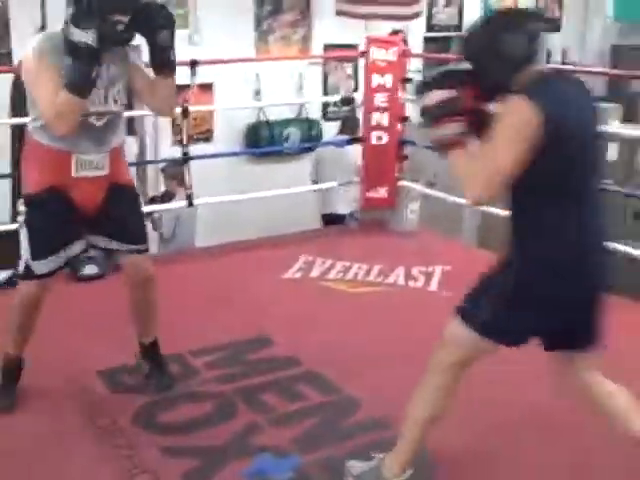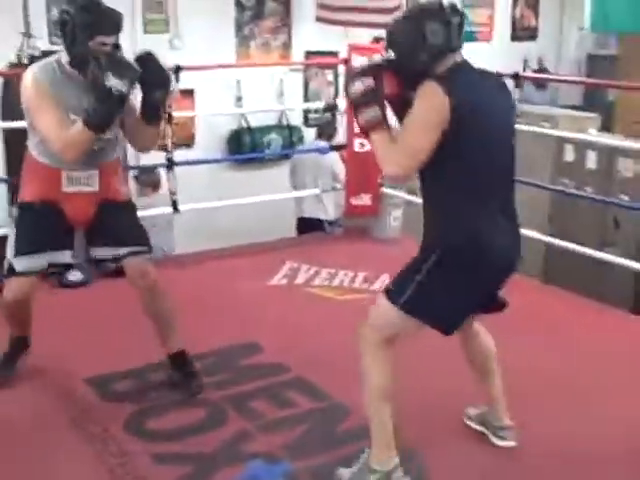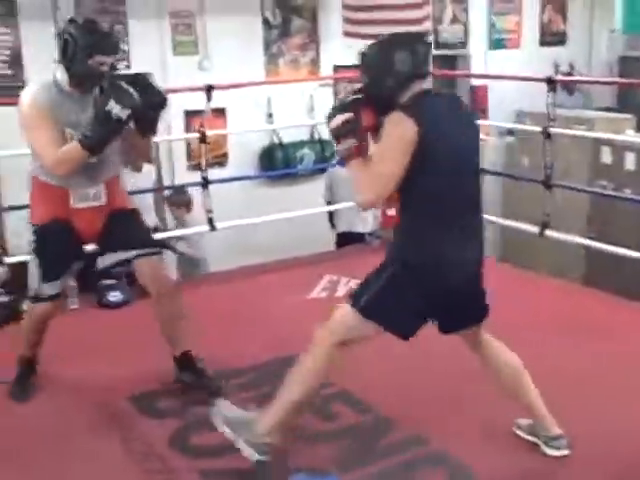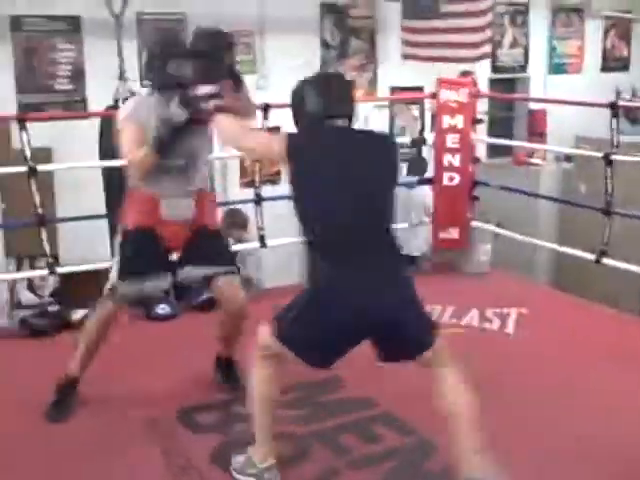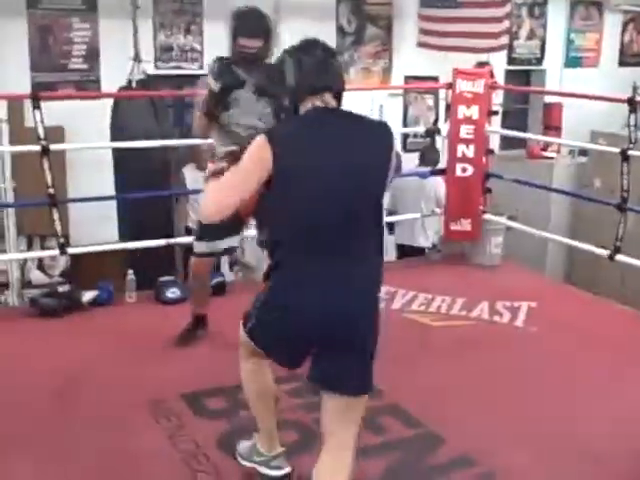
dt=0.3s
person 1, frame 1
left shoulder: (525, 105)
right shoulder: (576, 94)
left elbow: (480, 188)
left wrist: (452, 128)
right wrist: (478, 120)
left hip: (539, 264)
right hip: (583, 264)
left knee: (447, 359)
right knee: (580, 376)
person 1, frame 2
left shoulder: (437, 91)
right shoulder: (494, 87)
left elbow: (397, 165)
left wrist: (370, 111)
right wrist: (405, 102)
left hip: (458, 245)
right hip: (500, 240)
left knee: (376, 336)
right knee: (465, 321)
right ankle: (499, 419)
person 1, frame 3
left shoulder: (407, 120)
right shoulder: (460, 114)
left elbow: (372, 192)
left wrist: (350, 141)
right wrist: (379, 130)
left hip: (417, 262)
right hip: (463, 258)
left knee: (329, 339)
right knee: (480, 339)
left ankle: (263, 431)
right ankle: (547, 429)
person 1, frame 4
left shoulder: (296, 149)
right shoulder: (382, 148)
left elbow: (232, 132)
left hip: (335, 295)
right hip: (391, 288)
left knee: (263, 352)
person 1, frame 5
left shoulder: (274, 142)
right shoulder: (380, 138)
left elbow: (211, 210)
left wrist: (226, 173)
left hip: (292, 296)
right hip: (357, 302)
left knee: (252, 351)
right knee: (340, 438)
person 2, frame 1
left shoulder: (118, 54)
right shoulder: (43, 53)
left elbow: (163, 106)
right elbow: (61, 123)
left wrist: (162, 44)
right wrist: (82, 61)
left hip: (108, 171)
right hip: (53, 174)
left knee: (140, 271)
right knee: (35, 282)
left ankle: (149, 352)
person 2, frame 2
left shoulder: (114, 78)
right shoulder: (39, 79)
left elbow: (143, 142)
right elbow: (66, 148)
left wrist: (155, 97)
right wrist: (103, 103)
left hip: (103, 186)
right hip: (48, 188)
left knee: (144, 275)
left ankle: (178, 358)
person 2, frame 3
left shoulder: (114, 92)
right shoulder: (37, 100)
left elbow: (137, 143)
right elbow: (56, 164)
left wrist: (149, 114)
right wrist: (101, 130)
left hip: (110, 197)
right hip: (57, 205)
left knee: (158, 277)
right knee: (47, 302)
left ankle: (184, 360)
right ankle: (27, 364)
person 2, frame 4
left shoulder: (196, 100)
right shoulder: (135, 111)
left elbow: (246, 114)
right elbow: (137, 168)
left wrist: (224, 75)
right wrist: (170, 131)
left hip: (198, 213)
right hip: (149, 215)
left knee: (235, 302)
right knee: (115, 301)
left ankle: (225, 360)
right ankle: (69, 382)
person 2, frame 5
right shoulder: (221, 75)
right elbow: (200, 130)
left wrist: (274, 96)
right wrist: (214, 96)
right knee: (201, 261)
right ankle: (199, 319)
